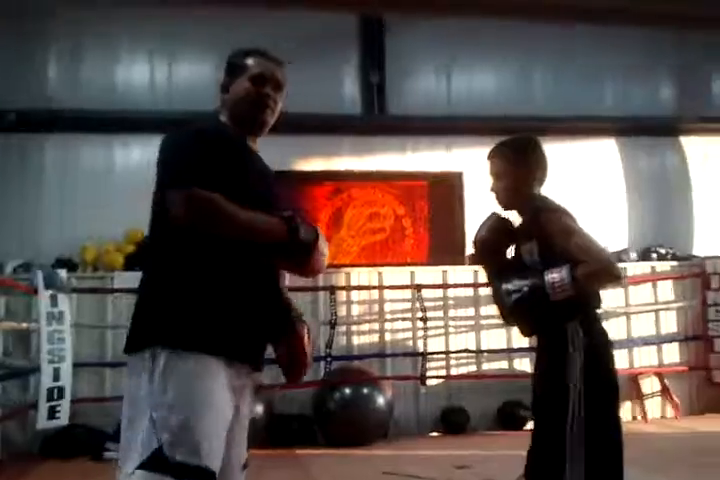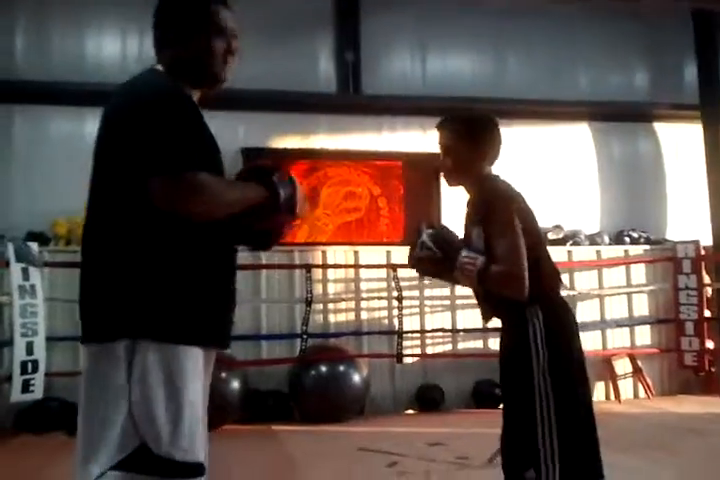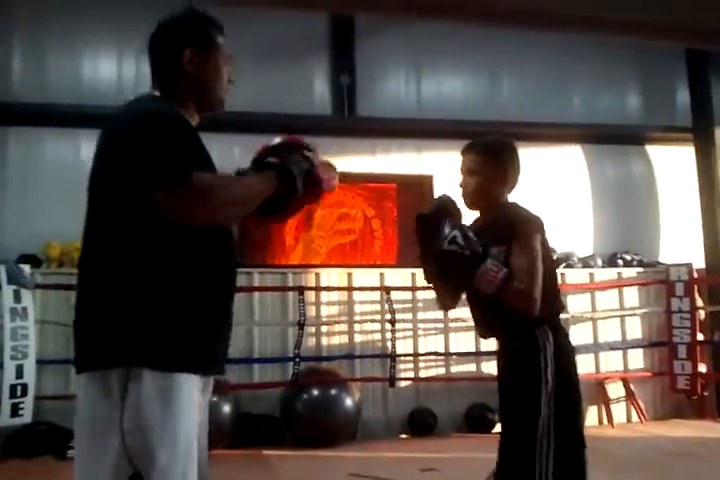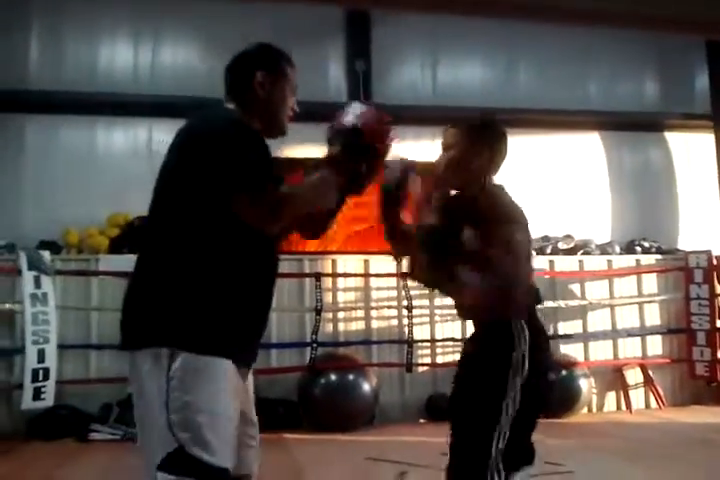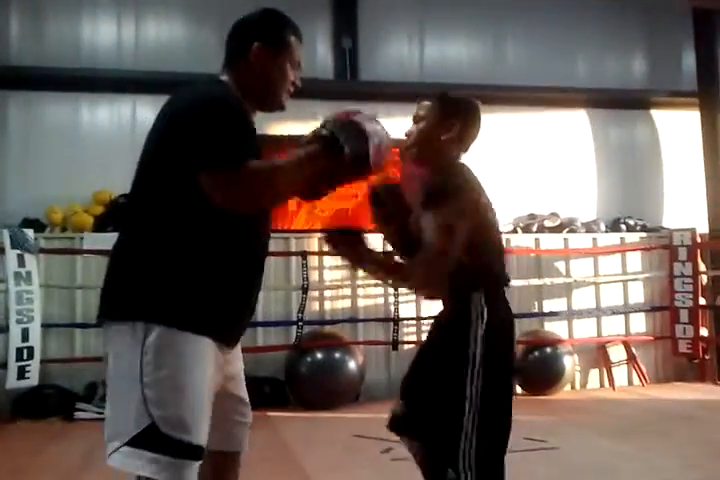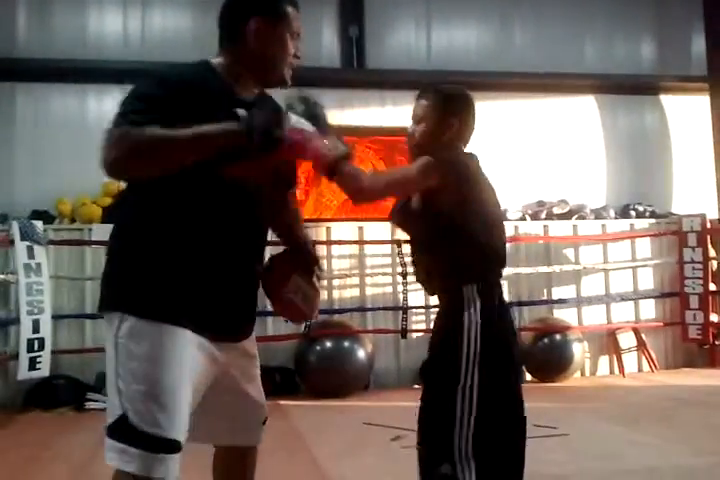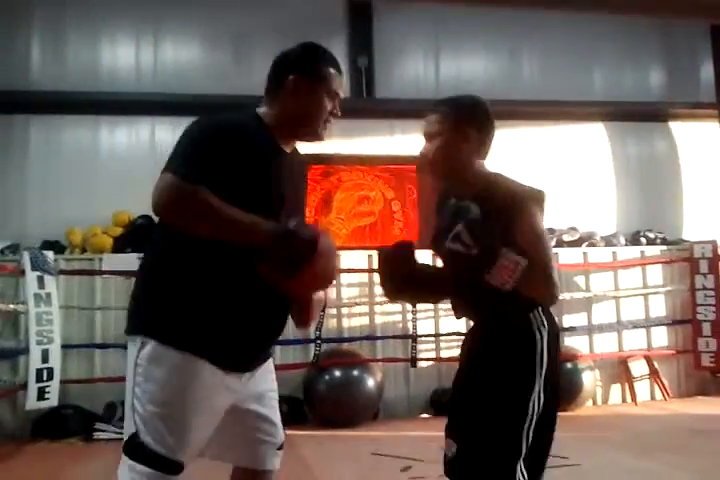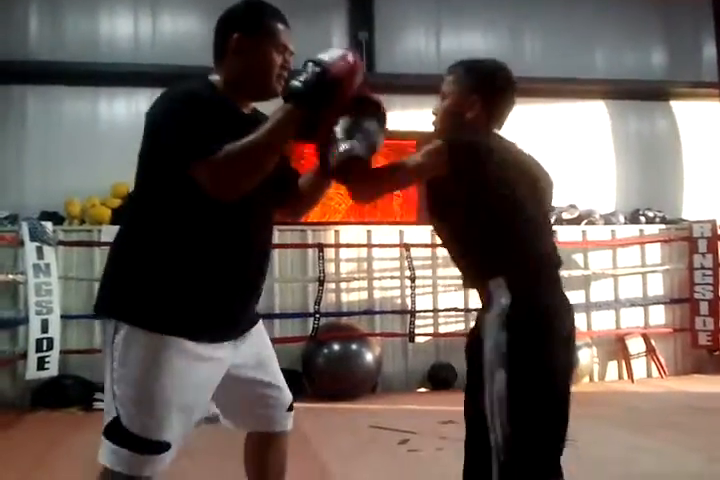
dt=0.5s
person 1, frame 1
left shoulder: (260, 170)
right shoulder: (197, 142)
right elbow: (190, 207)
left wrist: (286, 320)
right wrist: (292, 231)
left hip: (233, 345)
right hip: (182, 339)
person 1, frame 2
left shoulder: (173, 107)
right shoulder: (153, 100)
right elbow: (181, 196)
left wrist: (252, 207)
right wrist: (270, 191)
left hip: (174, 320)
right hip: (146, 322)
person 1, frame 3
left shoulder: (169, 129)
right shoulder: (149, 122)
right elbow: (187, 202)
left wrist: (264, 185)
right wrist: (279, 178)
left hip: (177, 351)
right hip: (140, 353)
person 1, frame 4
left shoulder: (236, 143)
right shoulder: (225, 132)
right elbow: (270, 213)
left wrist: (341, 185)
right wrist: (338, 167)
left hip: (215, 337)
right hip: (184, 335)
person 1, frame 5
left shoulder: (228, 117)
right shoulder: (208, 106)
left elbow: (249, 202)
right elbow: (232, 191)
left wrist: (310, 171)
right wrist: (323, 152)
left hip: (208, 315)
right hip: (161, 310)
person 1, frame 6
left shoulder: (267, 109)
right shoulder: (178, 87)
left elbow: (279, 202)
right elbow: (119, 157)
left wrist: (303, 256)
right wrist: (234, 134)
left hip: (227, 311)
right hip: (158, 305)
left knee: (244, 435)
person 1, frame 7
left shoulder: (293, 164)
right shoulder: (222, 135)
right elbow: (170, 200)
left wrist: (301, 288)
right wrist: (270, 235)
left hip: (249, 345)
right hip: (182, 336)
person 1, frame 8
left shoulder: (256, 122)
right shoulder: (184, 106)
left elbow: (291, 203)
right elbow: (222, 180)
left wrist: (330, 160)
right wrist: (298, 110)
left hip: (233, 318)
right hip: (160, 316)
left knee: (273, 418)
person 2, frame 1
left shoulder: (550, 218)
right shoulder: (526, 228)
left elbow: (608, 269)
right elbow: (522, 304)
left wrist: (539, 286)
right wrist: (496, 264)
left hip: (575, 345)
right hip: (555, 348)
person 2, frame 2
left shoulder: (500, 201)
right shoulder: (480, 203)
left elbow: (516, 284)
left wrist: (454, 261)
right wrist: (457, 261)
left hip: (540, 327)
right hip: (521, 327)
left knee: (548, 446)
right knee: (524, 445)
person 2, frame 3
left shoulder: (523, 226)
right shoulder: (476, 232)
left elbow: (529, 302)
right elbow: (448, 299)
left wrist: (475, 265)
right wrist: (434, 250)
left hip: (539, 350)
right hip: (513, 351)
person 2, frame 4
left shoulder: (502, 215)
right shoulder: (450, 205)
left elbow: (509, 298)
right elbow: (409, 247)
left wrist: (448, 271)
right wrist: (390, 207)
left hip: (512, 340)
right hip: (488, 338)
person 2, frame 5
left shoulder: (460, 192)
right shoulder: (431, 184)
left elbow: (429, 279)
right elbow: (418, 269)
left wrist: (356, 250)
right wrist: (395, 216)
left hip: (479, 320)
right hip: (457, 318)
right knee: (422, 431)
person 2, frame 6
left shoulder: (444, 167)
right shoulder: (457, 174)
left elbow: (365, 190)
left wrist: (327, 159)
right wrist: (413, 220)
left hip: (471, 316)
right hip: (460, 312)
right knee: (438, 439)
person 2, frame 7
left shoulder: (515, 200)
right shoulder: (453, 198)
left elbow: (546, 291)
right elbow: (455, 282)
left wrist: (487, 255)
right wrist: (413, 278)
left hip: (525, 340)
right hip: (487, 337)
person 2, frame 8
left shoulder: (457, 152)
right shoulder: (525, 165)
left elbow: (366, 186)
left wrist: (348, 160)
left hip: (511, 313)
right hip: (543, 308)
